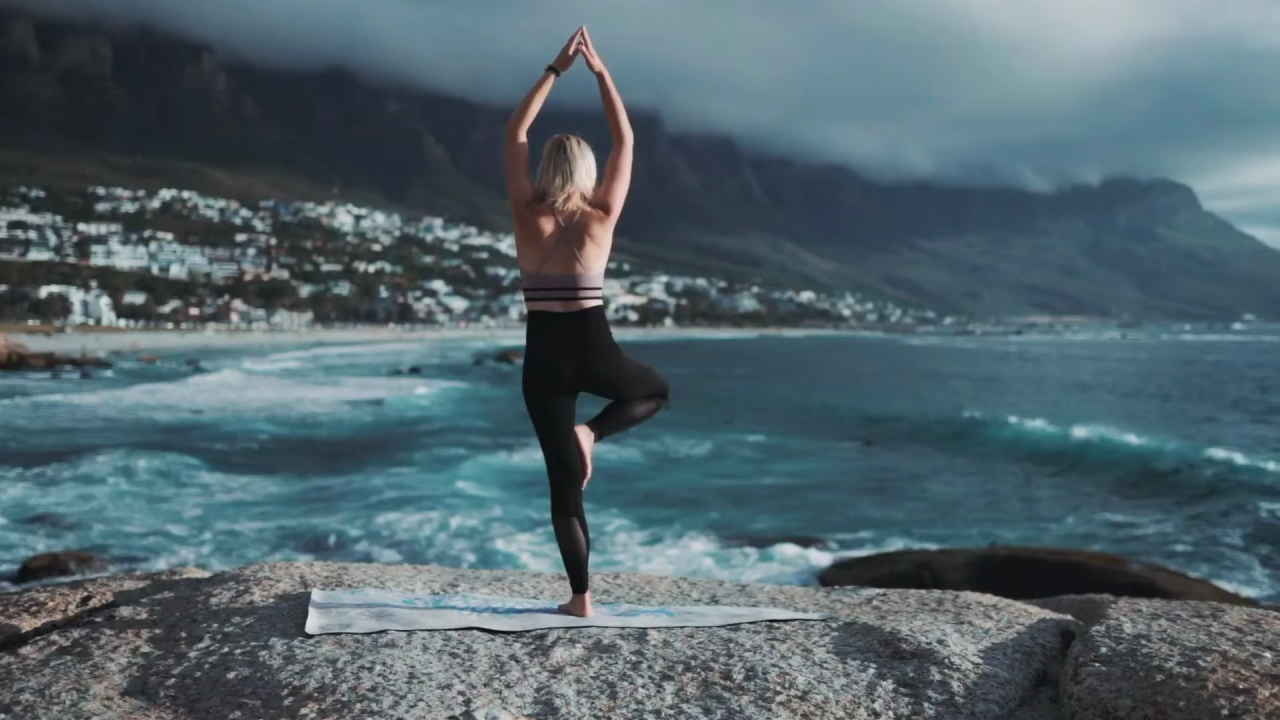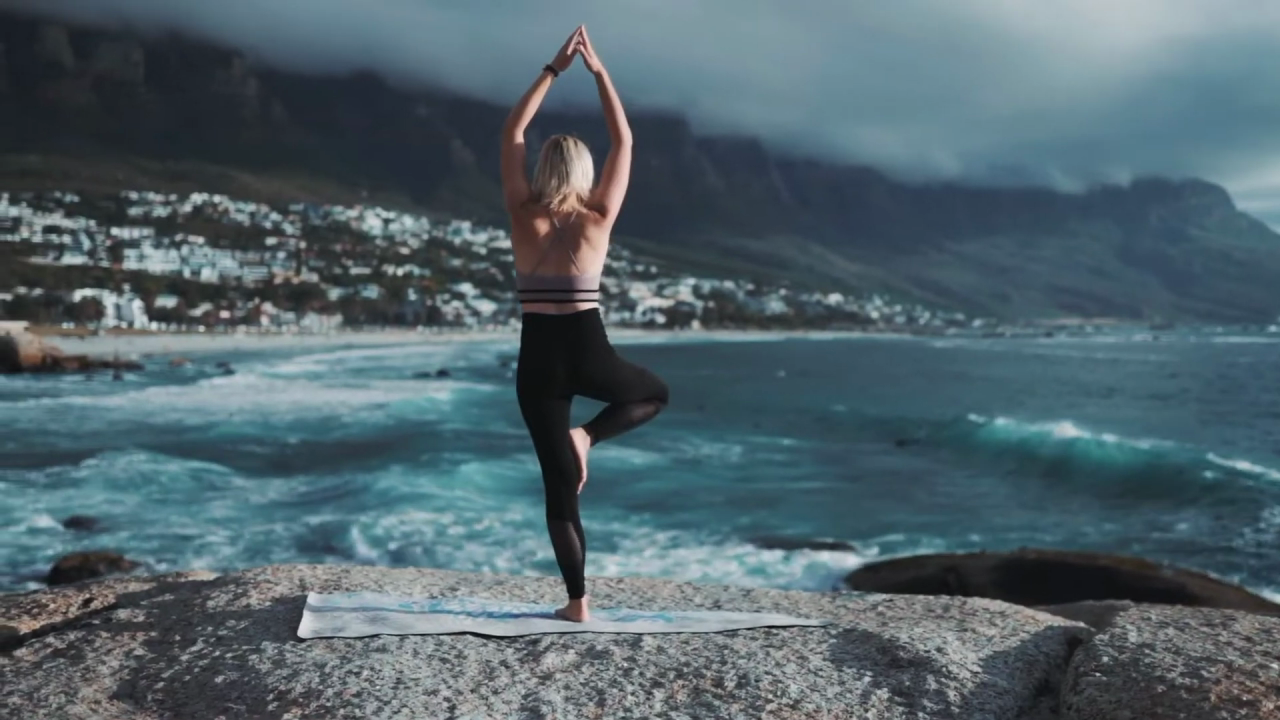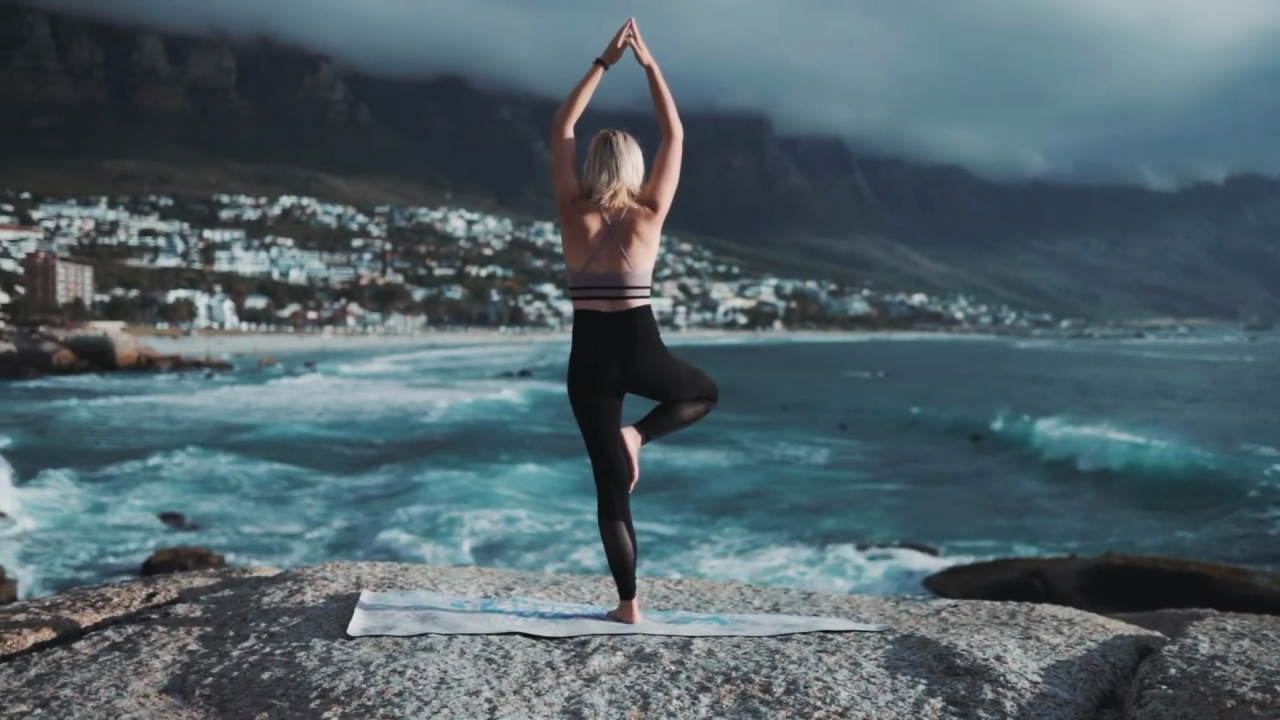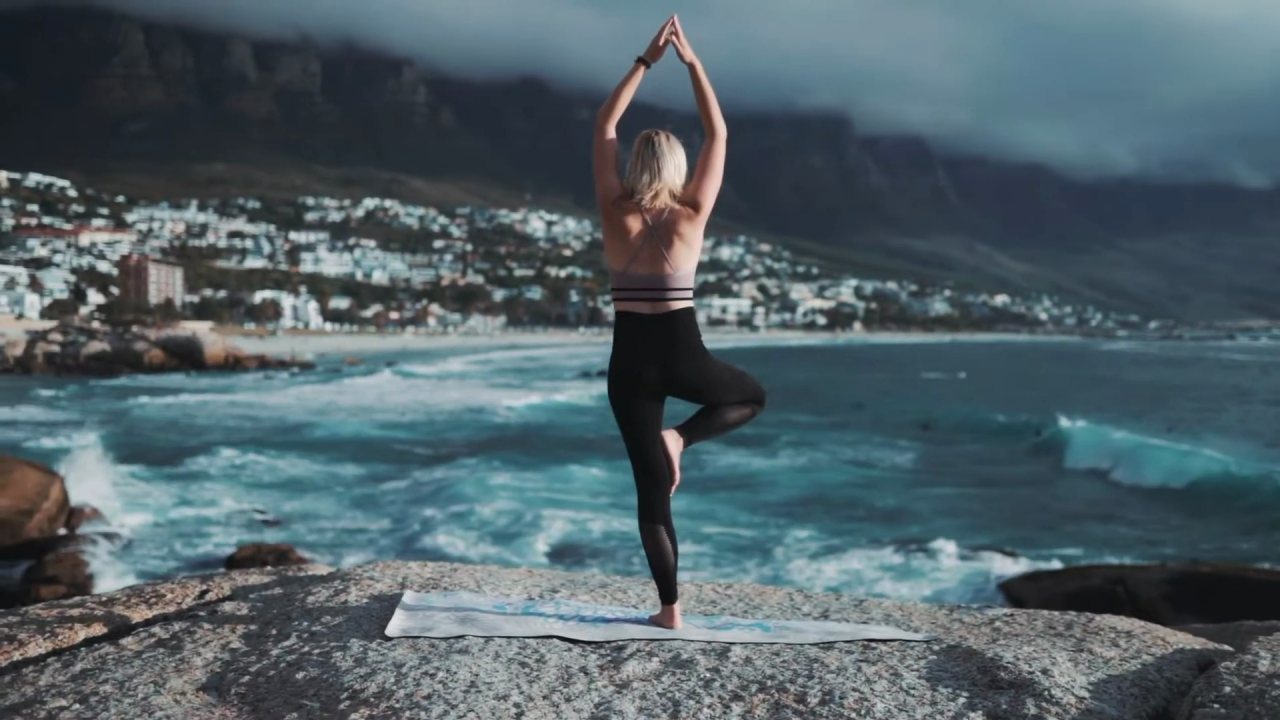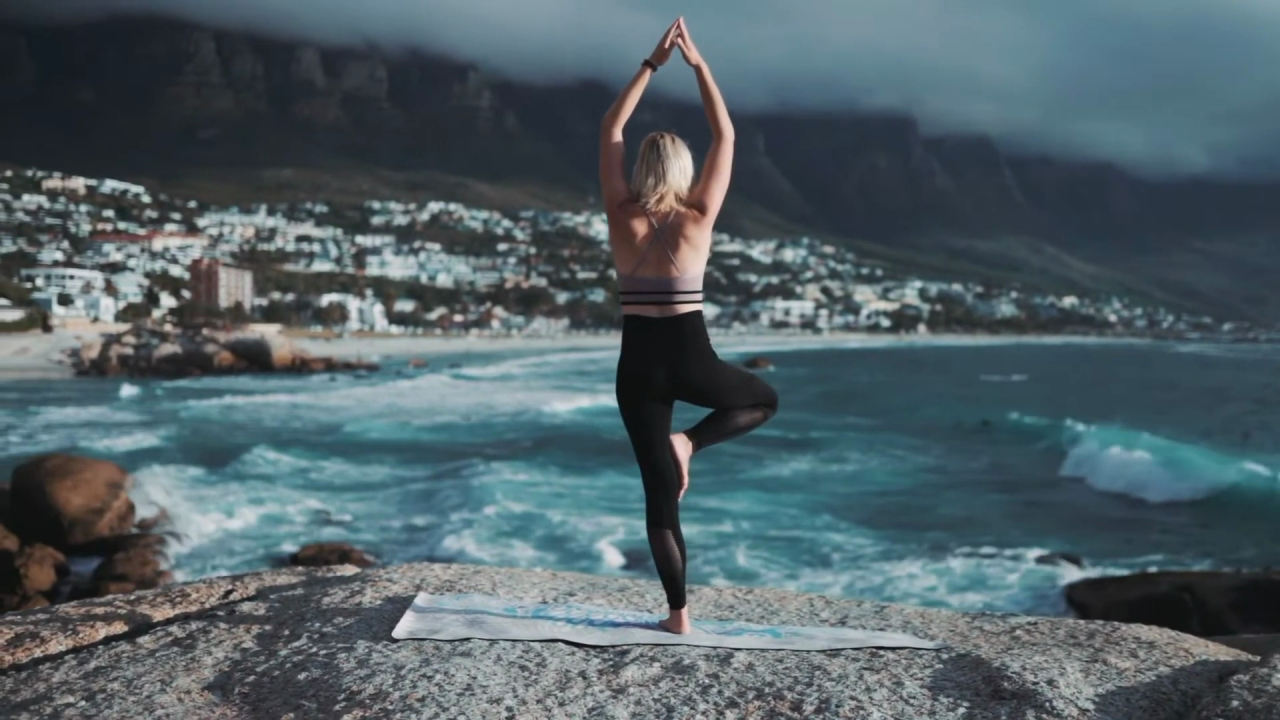
dt=1s
person 1, frame 1
left shoulder: (527, 216)
right shoulder: (601, 217)
left elbow: (515, 133)
right elbow: (625, 139)
left wrist: (555, 69)
right wrist: (598, 69)
left hip: (544, 358)
right hip: (593, 352)
left knee: (564, 483)
right knee: (656, 390)
left ankle: (580, 598)
right ankle: (590, 432)
person 1, frame 2
left shoulder: (522, 217)
right shoulder: (598, 219)
left elbow: (512, 133)
right elbow: (624, 140)
left wrist: (553, 69)
right wrist: (597, 69)
left hip: (538, 360)
right hip: (588, 354)
left knee: (559, 487)
right knee: (655, 393)
left ankle: (577, 604)
right ankle: (587, 436)
person 1, frame 3
left shoulder: (573, 213)
right shoulder: (649, 214)
left elbow: (562, 128)
right elbow: (675, 134)
left wrist: (604, 61)
right wrist: (647, 62)
left hip: (589, 359)
right hip: (640, 352)
left knee: (610, 488)
right knee: (706, 392)
left ankle: (628, 605)
right ankle: (638, 434)
person 1, frame 4
left shoulder: (614, 214)
right shoulder: (691, 215)
left elbow: (603, 127)
right elbow: (718, 133)
left wrist: (646, 60)
right wrist: (690, 60)
left hip: (630, 361)
right hip: (681, 356)
left knee: (651, 491)
right knee: (751, 396)
left ankle: (669, 609)
right ankle: (680, 437)
person 1, frame 5
left shoulder: (621, 217)
right shoulder: (698, 219)
left elbow: (610, 131)
right elbow: (725, 135)
left wrist: (651, 63)
right wrist: (696, 62)
left hip: (638, 365)
right hip: (690, 360)
left knee: (659, 495)
right knee: (764, 399)
left ankle: (678, 615)
right ankle: (690, 441)
